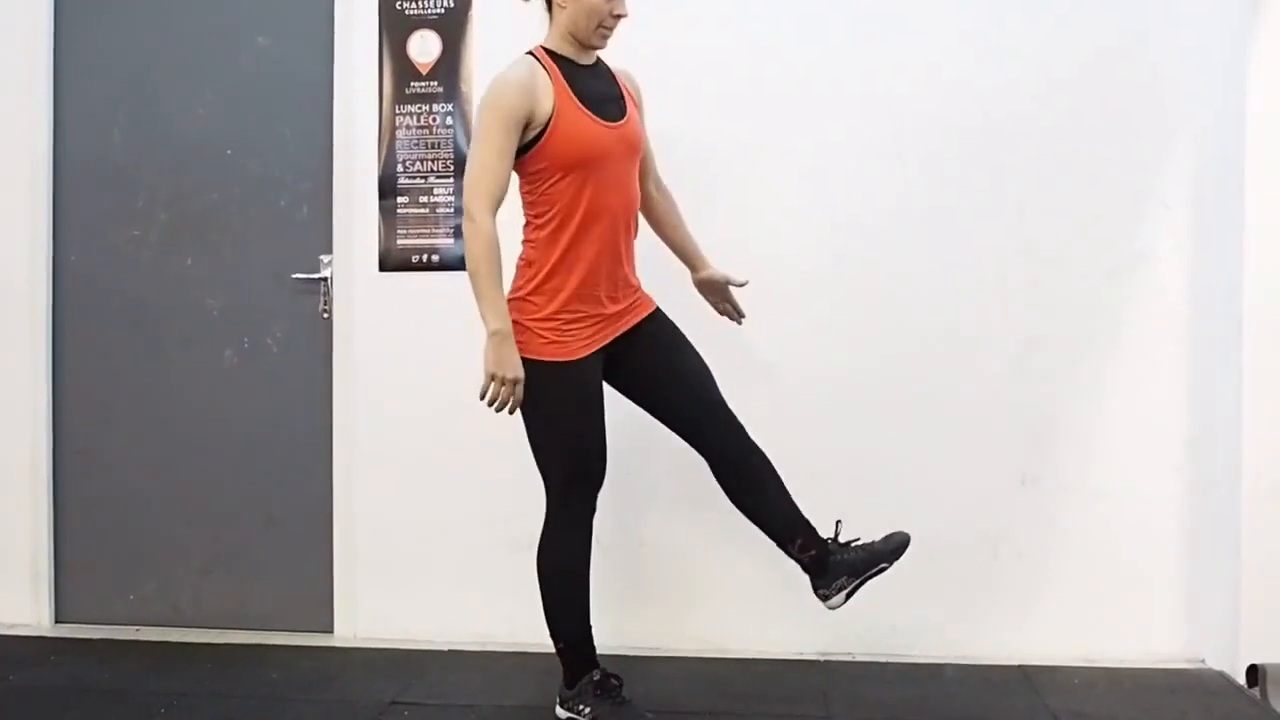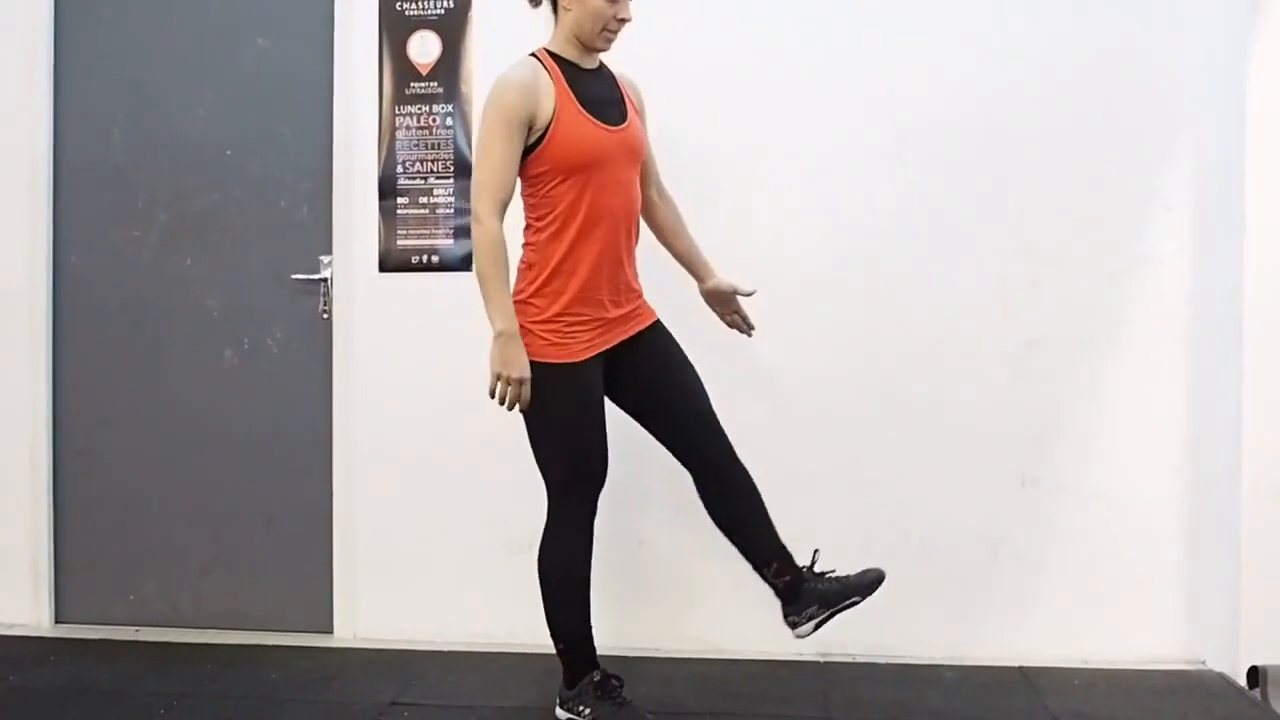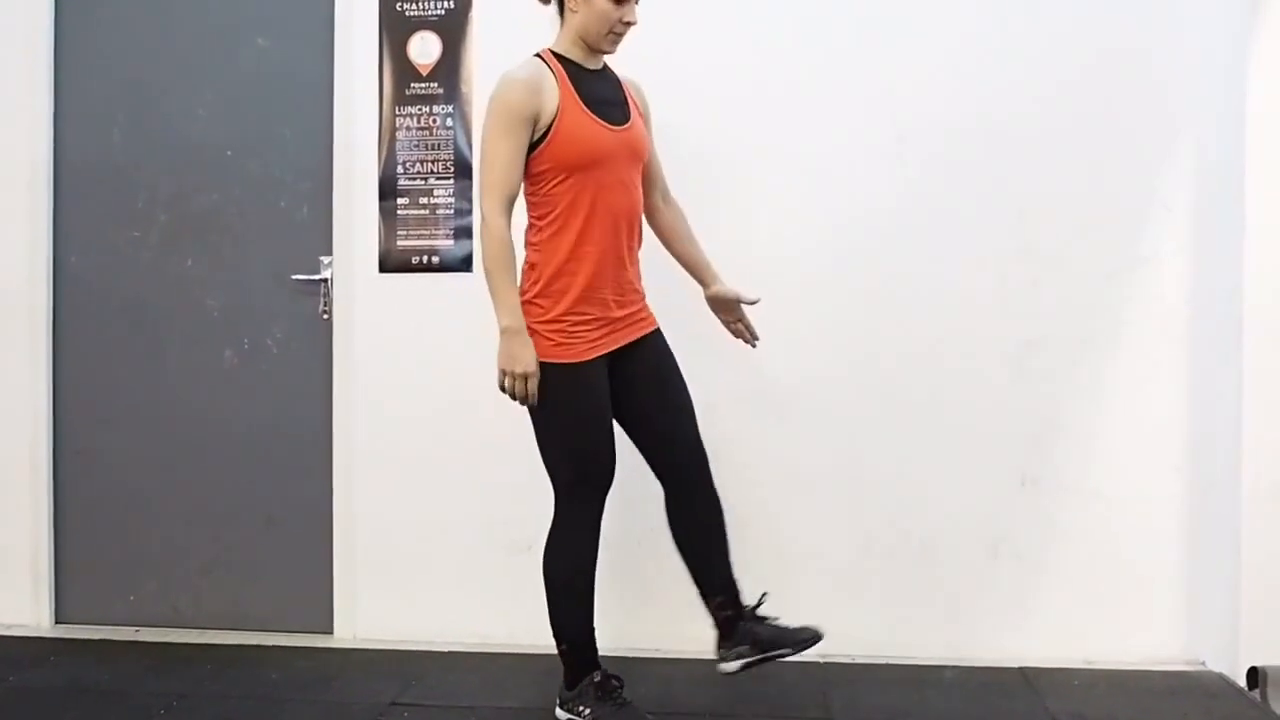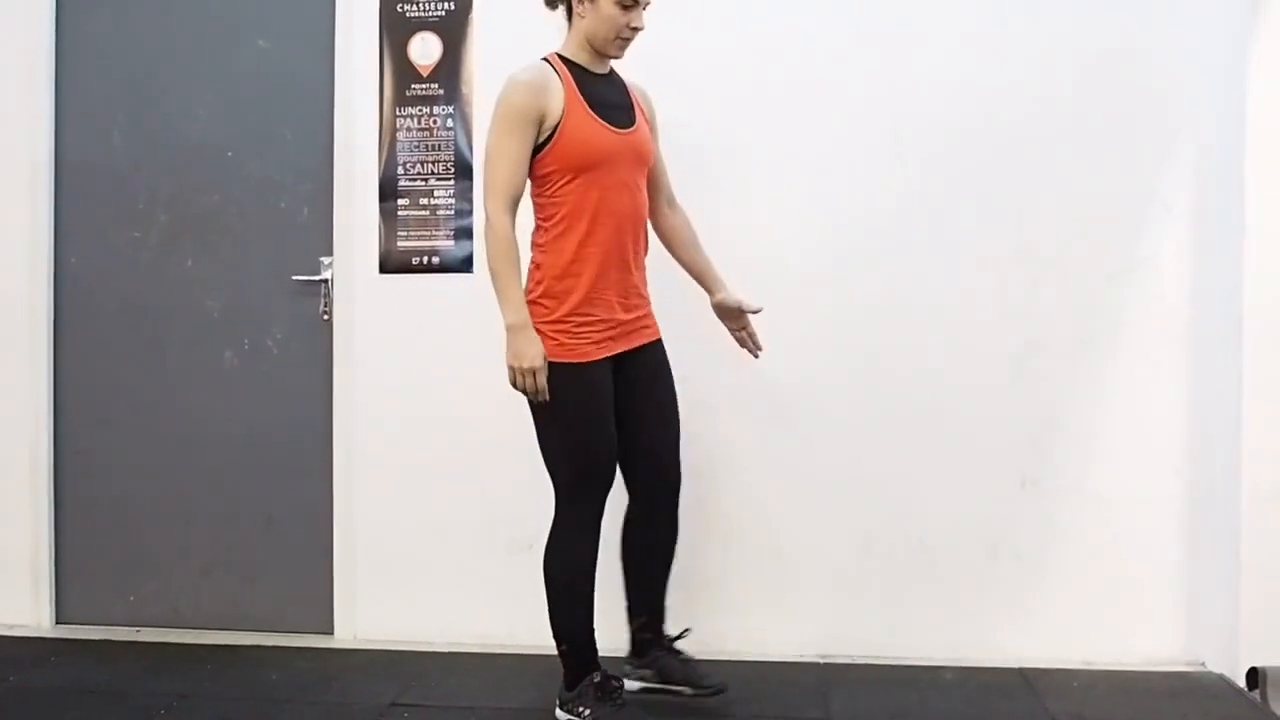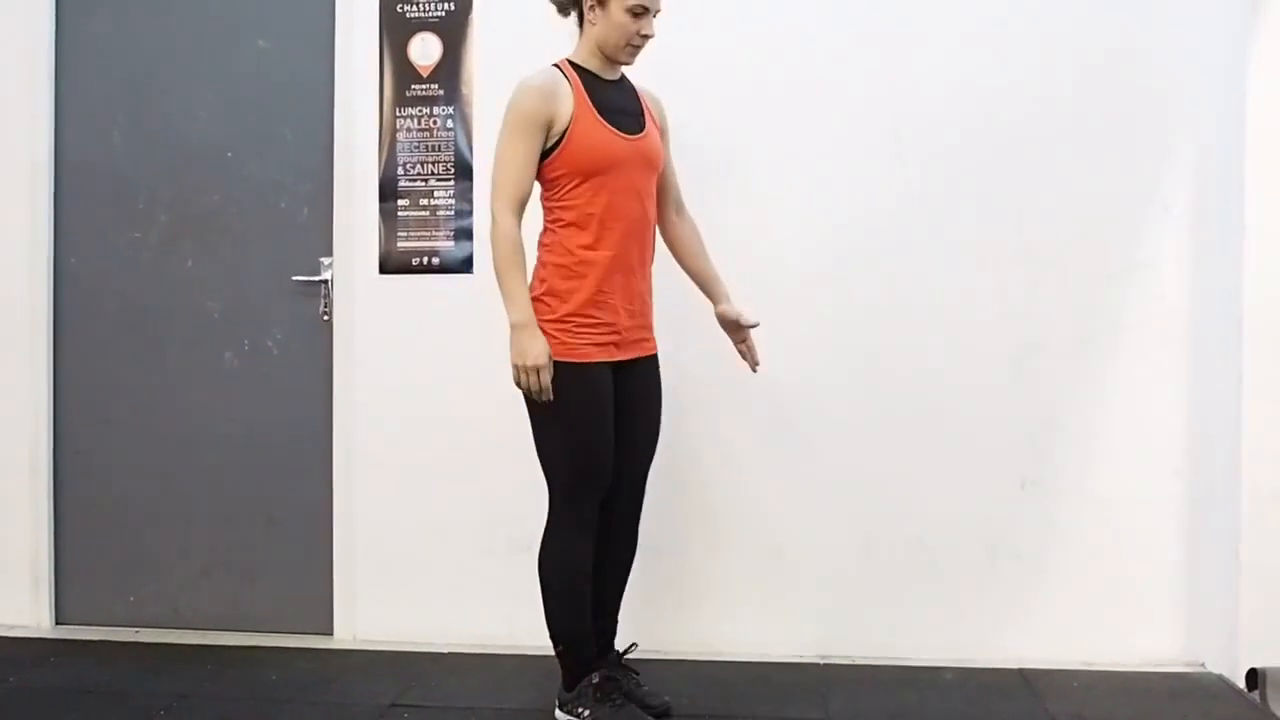
dt=0.1s
person 1, frame 1
left shoulder: (623, 85)
right shoulder: (521, 85)
left elbow: (647, 186)
right elbow: (477, 214)
left wrist: (699, 268)
right wrist: (499, 335)
left hip: (627, 312)
right hip: (553, 330)
left knee: (721, 433)
right knee: (575, 500)
left ankle: (824, 563)
person 1, frame 2
left shoulder: (625, 88)
right shoulder: (523, 86)
left elbow: (650, 194)
right elbow: (485, 216)
left wrist: (705, 276)
right wrist: (505, 334)
left hip: (630, 320)
right hip: (559, 336)
left knee: (710, 450)
right knee: (576, 501)
left ankle: (798, 593)
person 1, frame 3
left shoulder: (628, 93)
right shoulder: (525, 87)
left elbow: (656, 198)
right elbow: (493, 215)
left wrist: (712, 283)
right wrist: (512, 330)
left hip: (630, 325)
right hip: (558, 335)
left knee: (688, 468)
right knee: (583, 499)
left ankle: (735, 627)
person 1, frame 4
left shoulder: (637, 100)
right shoulder: (533, 88)
left elbow: (662, 205)
right elbow: (499, 213)
left wrist: (716, 290)
right wrist: (518, 326)
left hip: (634, 333)
right hip: (564, 338)
left knee: (659, 485)
right knee: (583, 501)
left ankle: (649, 647)
person 1, frame 5
left shoulder: (649, 107)
right shoulder: (543, 93)
left elbow: (672, 213)
right elbow: (504, 215)
left wrist: (719, 300)
right wrist: (523, 326)
left hip: (632, 338)
right hip: (567, 339)
left knee: (625, 501)
right knee: (580, 504)
left ankle: (609, 660)
